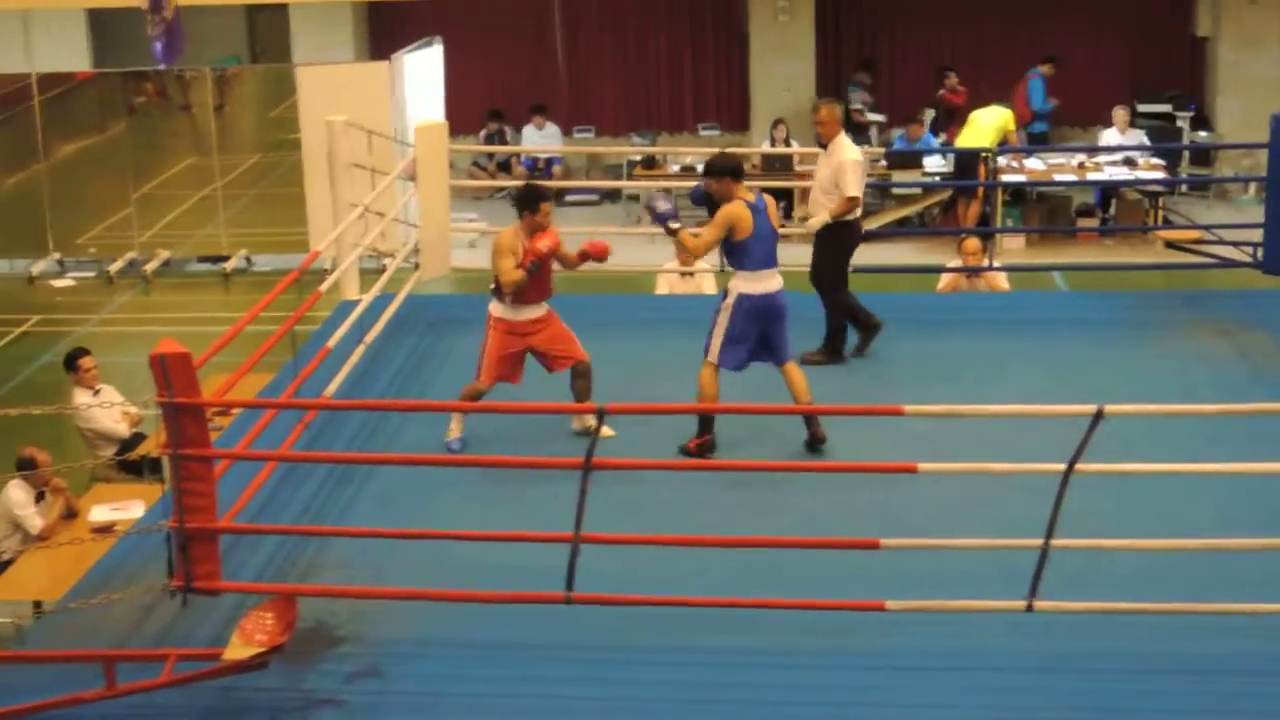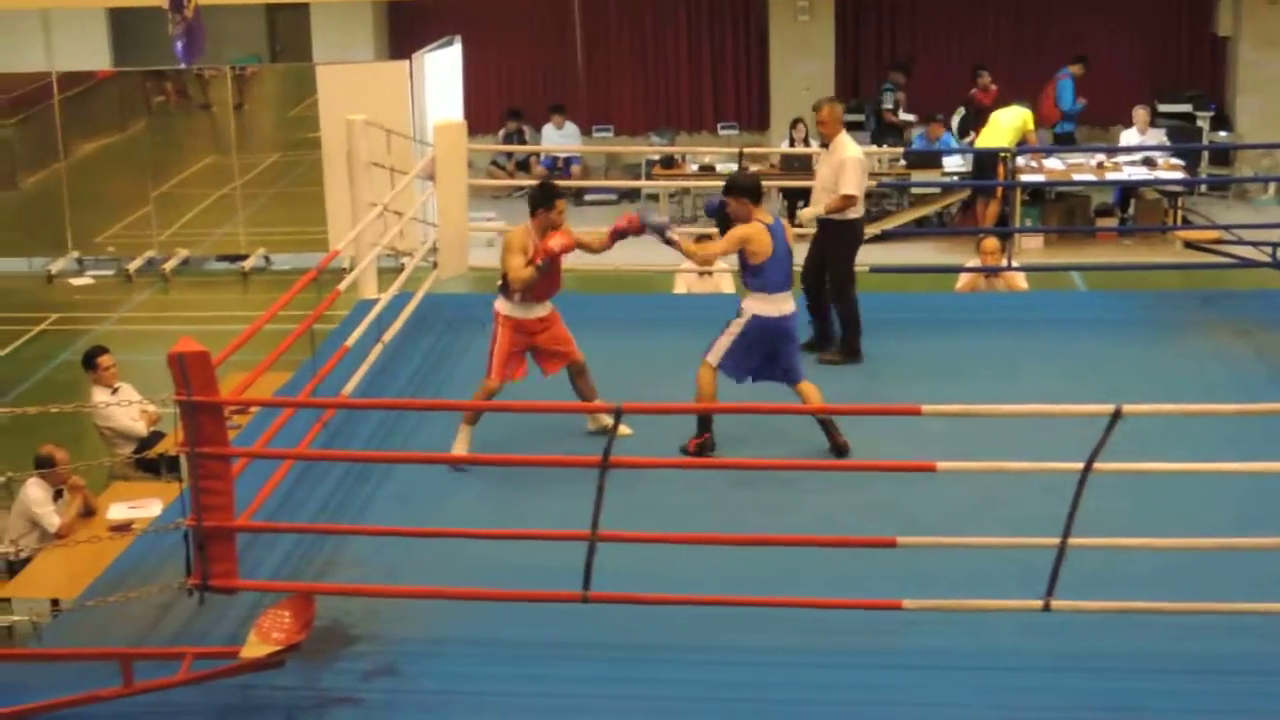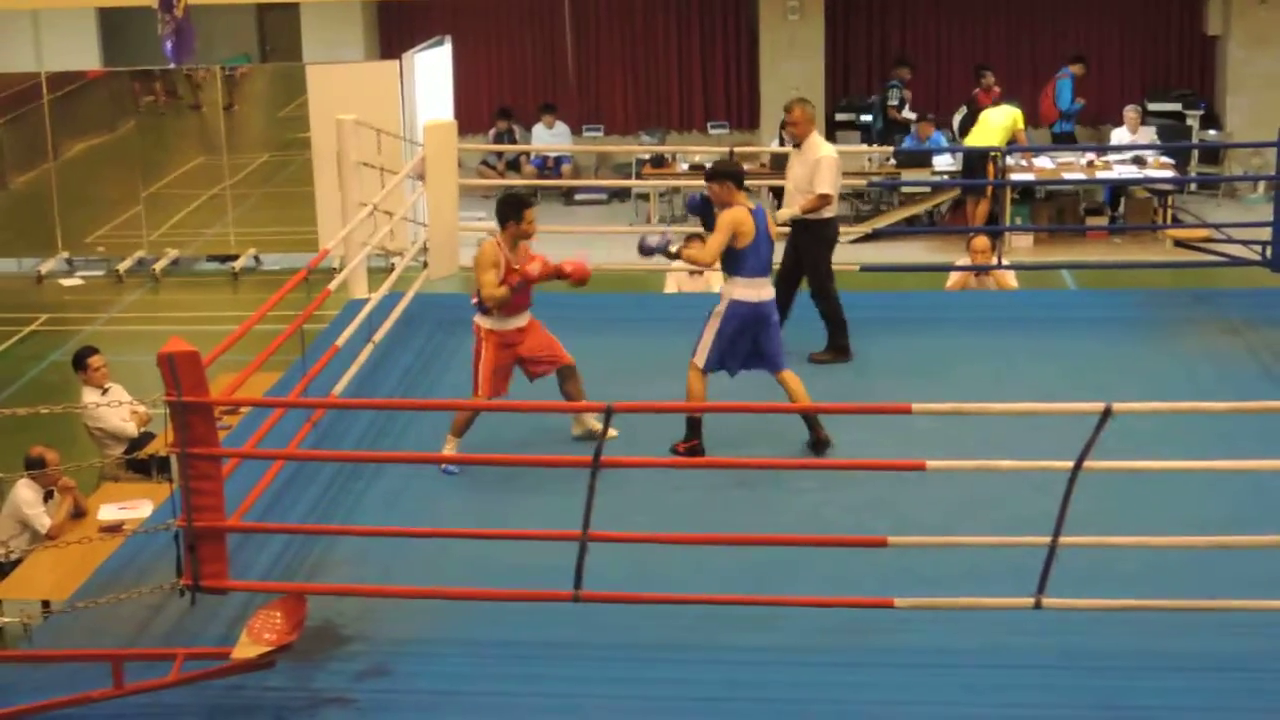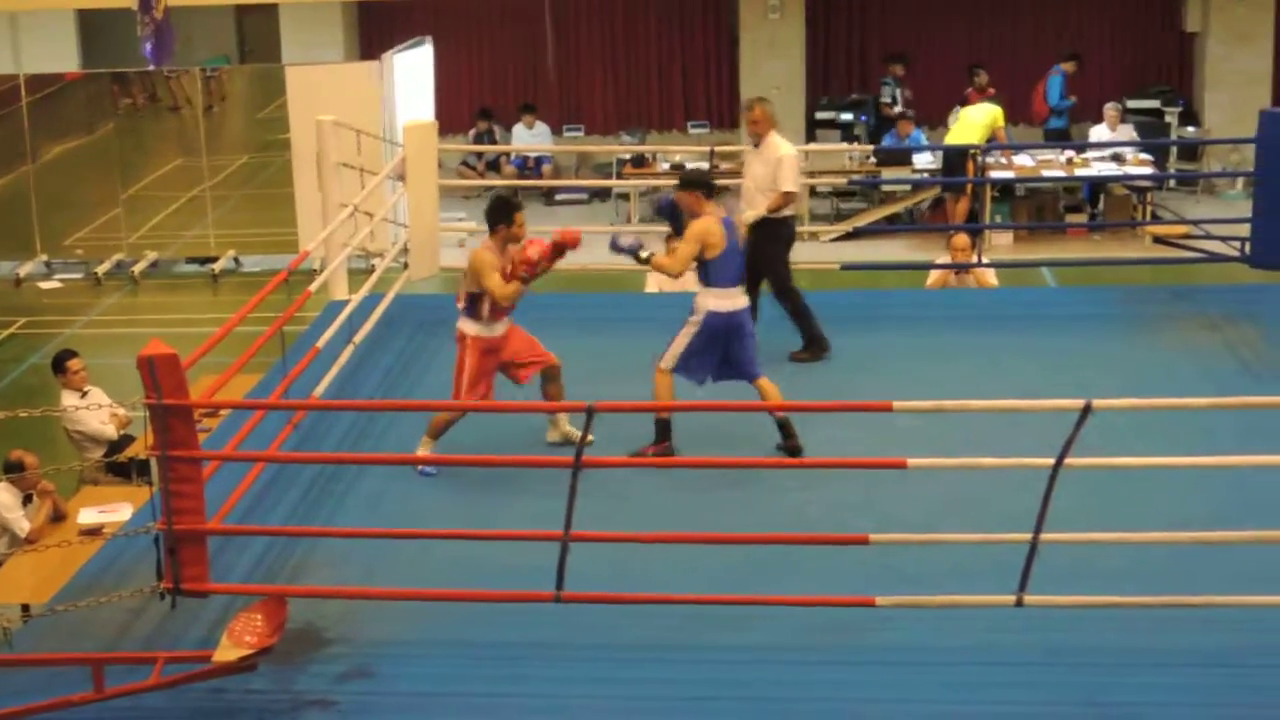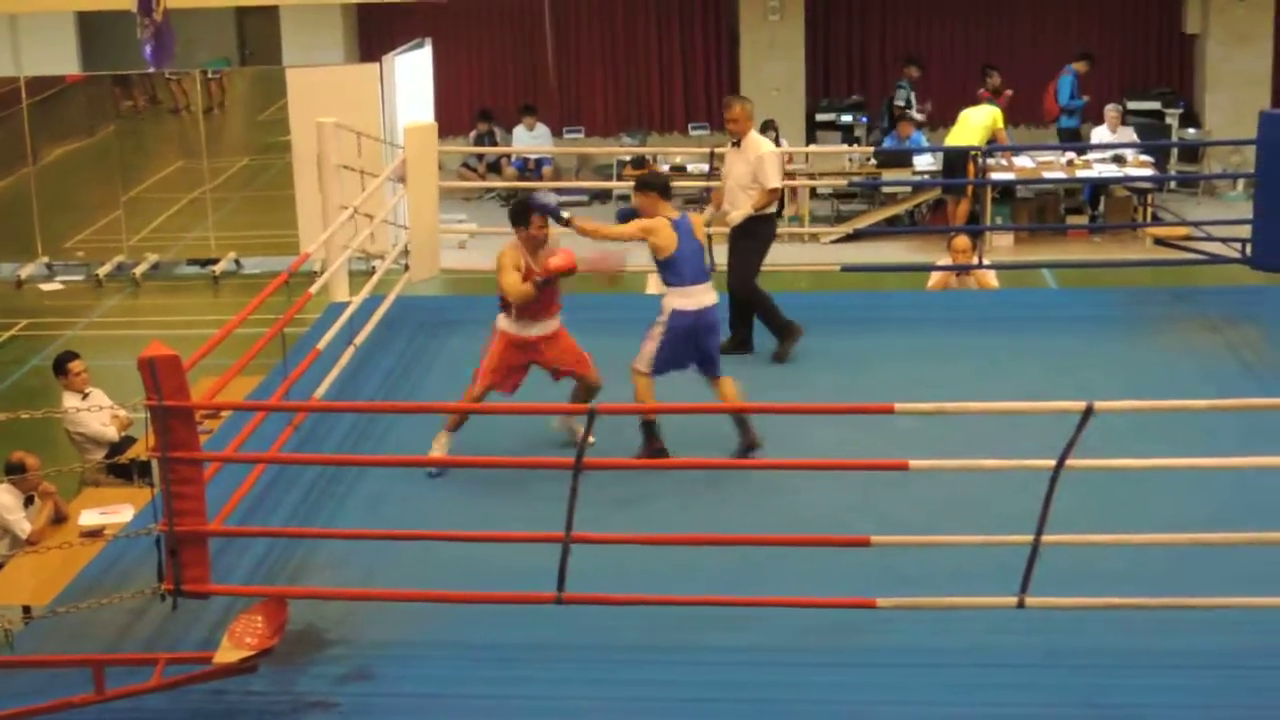
dt=0.2s
person 1, frame 1
left shoulder: (730, 212)
right shoulder: (769, 203)
left elbow: (697, 250)
left wrist: (671, 224)
right wrist: (712, 221)
left hip: (745, 294)
right hip: (774, 292)
left knee: (711, 363)
right knee: (785, 361)
left ankle: (704, 436)
right ankle: (814, 427)
person 1, frame 2
left shoulder: (746, 233)
right shoulder: (784, 227)
left elbow: (704, 254)
left wrist: (670, 236)
right wrist: (727, 221)
left hip: (757, 314)
right hip: (785, 313)
left knee: (709, 367)
right knee: (798, 380)
left ankle: (703, 437)
right ankle: (835, 437)
person 1, frame 3
left shoulder: (732, 216)
right shoulder: (765, 214)
left elbow: (707, 258)
left wrist: (670, 248)
right wrist: (709, 220)
left hip: (738, 301)
right hip: (765, 300)
left knee: (697, 368)
right knee: (780, 368)
left ankle: (693, 440)
right ankle: (817, 432)
person 1, frame 4
left shoulder: (700, 227)
right shoulder: (731, 223)
left elbow: (675, 269)
left wrist: (640, 253)
right wrist: (678, 226)
left hip: (711, 311)
right hip: (739, 309)
left knee: (664, 370)
right knee: (756, 376)
left ankle: (662, 442)
right ankle: (790, 438)
person 1, frame 5
left shoulder: (649, 226)
right shoulder: (695, 223)
left elbow: (602, 232)
left wrist: (563, 216)
left hip: (679, 310)
right hip: (708, 307)
left knee: (642, 371)
right knee: (716, 375)
left ankle: (653, 443)
right ankle: (745, 433)
person 2, frame 1
left shoulder: (546, 235)
right shoulder: (506, 241)
left elbow: (569, 263)
right elbow: (508, 284)
left wrist: (585, 254)
right wrist: (534, 261)
left hip: (539, 315)
right hip: (506, 320)
left knee: (582, 364)
right knee: (484, 384)
left ankle: (584, 419)
right ankle: (457, 423)
person 2, frame 2
left shoulder: (559, 231)
right shoulder: (516, 238)
left elbow: (594, 246)
right elbow: (517, 281)
left wrist: (618, 233)
right wrist: (545, 258)
left hip: (543, 313)
right hip: (513, 317)
left knee: (577, 364)
right knee: (493, 383)
left ankle: (598, 418)
right ankle: (462, 439)
person 2, frame 3
left shoulder: (524, 245)
right shoulder: (487, 252)
left elbow: (541, 271)
right elbow: (489, 299)
left wrist: (561, 270)
right wrist: (520, 280)
left hip: (523, 324)
right hip: (494, 331)
left knee: (567, 366)
right knee: (482, 398)
left ankle: (584, 423)
right ankle: (449, 448)
person 2, frame 4
left shoulder: (511, 249)
right shoulder: (483, 257)
left elbow: (529, 273)
right elbow: (505, 297)
left wrist: (555, 252)
right wrist: (526, 272)
left hip: (502, 330)
right hip: (477, 337)
left knee: (551, 367)
right knee: (463, 405)
left ankle: (559, 429)
right ankle: (425, 449)
person 2, frame 5
left shoulder: (548, 248)
right shoulder: (509, 255)
right elbow: (515, 297)
right wrist: (545, 277)
left hip: (550, 333)
right hip: (514, 334)
left knee: (591, 381)
right knee: (477, 392)
left ankle: (568, 422)
right ankle: (441, 443)
person 3, frame 1
left shoulder: (848, 156)
right shoulder: (828, 151)
left elbow: (853, 200)
left wrist: (823, 218)
right wrist: (818, 217)
left hip: (840, 229)
right hip: (828, 228)
left knee: (832, 288)
right knee: (822, 282)
left ankle: (833, 349)
right ankle: (866, 323)
person 3, frame 2
left shoulder: (850, 155)
right shoulder: (828, 150)
left elbow: (849, 199)
left wrist: (817, 211)
left hip: (843, 229)
right hip: (828, 226)
left knee: (841, 288)
right knee: (810, 278)
left ankle: (850, 349)
right ankle: (823, 336)
person 3, frame 3
left shoulder: (823, 154)
right shoulder: (798, 150)
left elbow: (824, 197)
left wrist: (792, 211)
left hip: (818, 228)
right hip: (801, 226)
left knee: (822, 289)
right knee: (784, 282)
left ankle: (839, 347)
person 3, frame 4
left shoulder: (783, 153)
right shoulder: (752, 150)
left elbow: (788, 195)
left wrist: (759, 212)
right wrist: (747, 216)
left hip: (775, 227)
right hip: (757, 227)
left knee: (782, 287)
right knee: (747, 284)
left ankle: (815, 342)
person 3, frame 5
left shoulder: (763, 150)
right shoulder: (732, 149)
left elbow: (773, 191)
left wrist: (746, 211)
right wrist: (710, 211)
left hip: (758, 224)
right hip: (739, 224)
left knee: (742, 284)
right knee: (735, 284)
left ankle: (786, 330)
right ankle: (740, 339)
